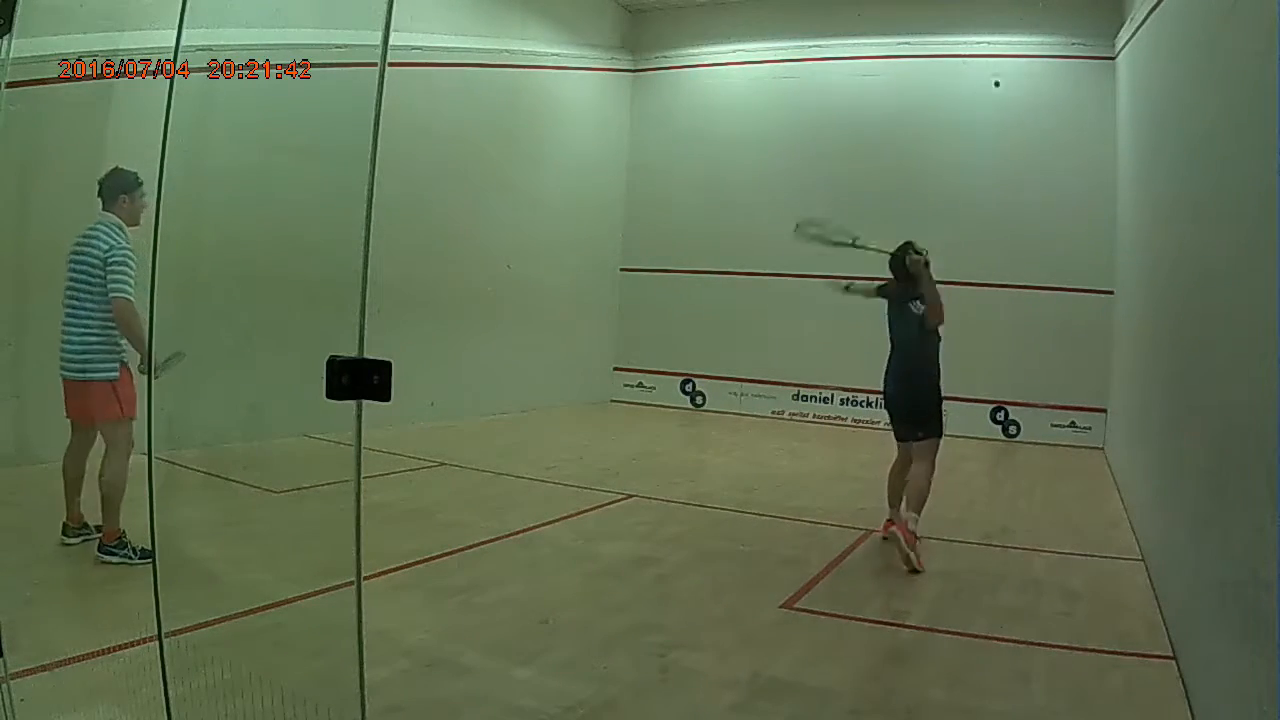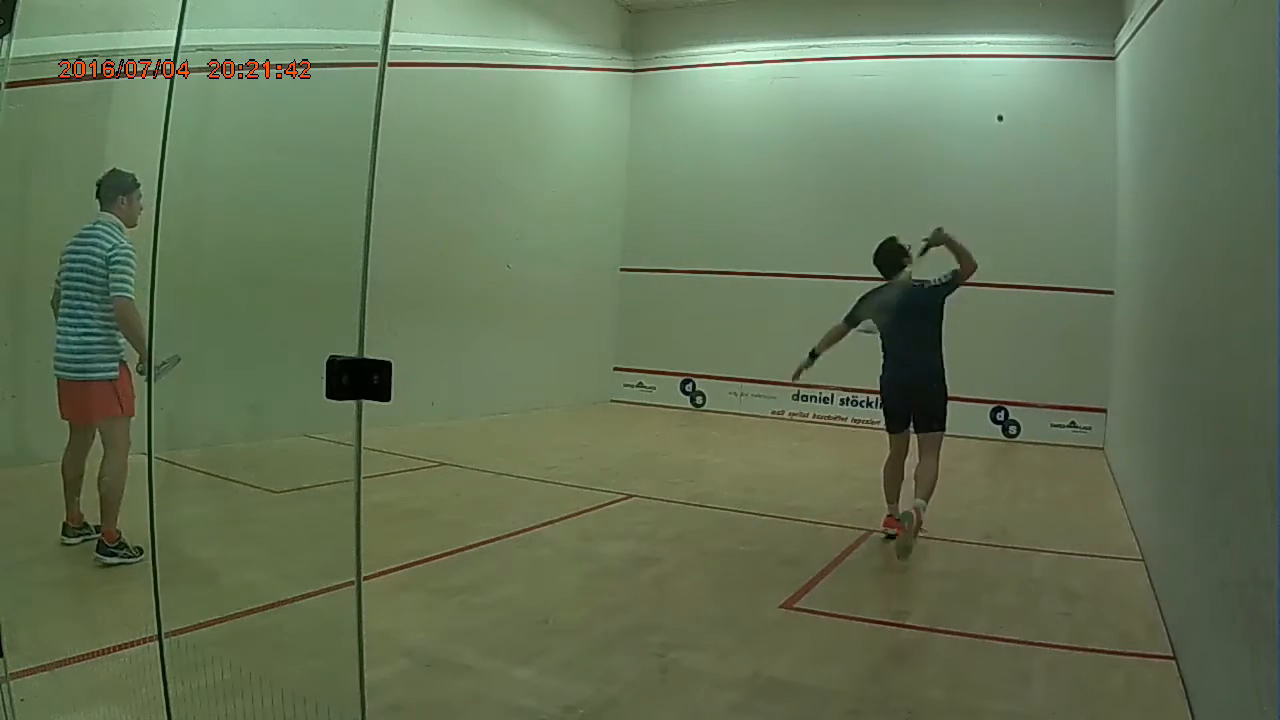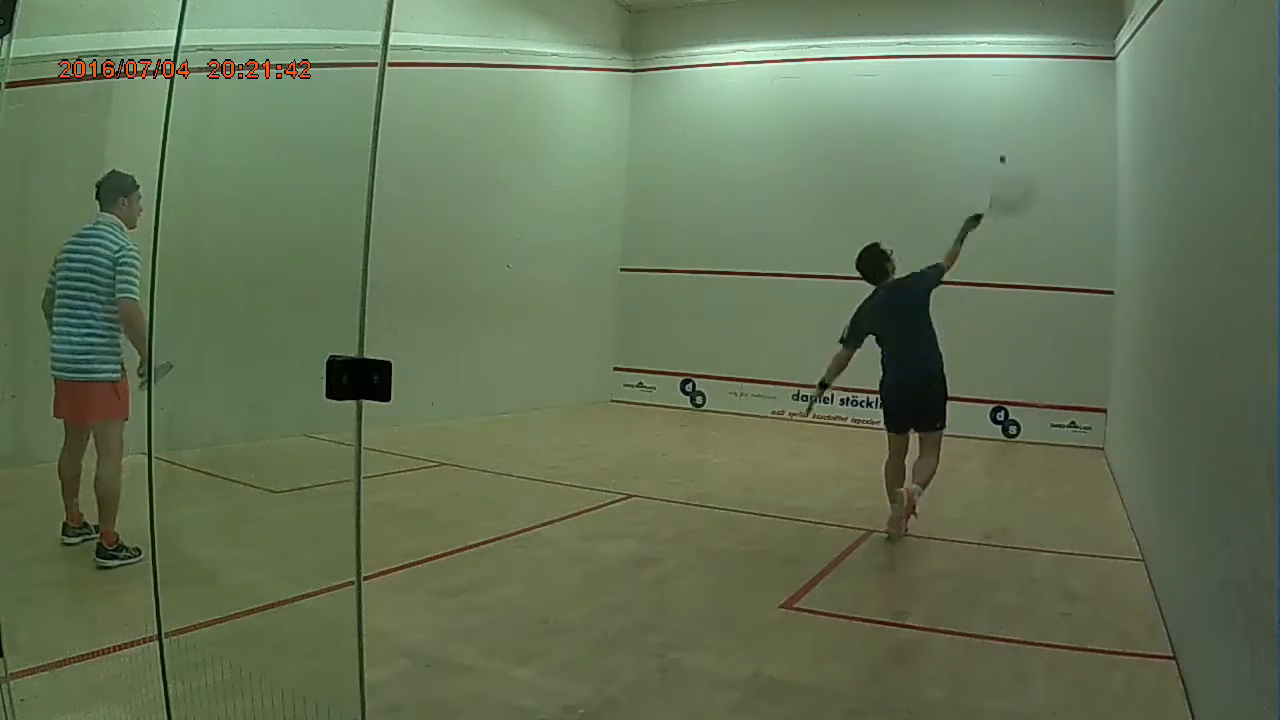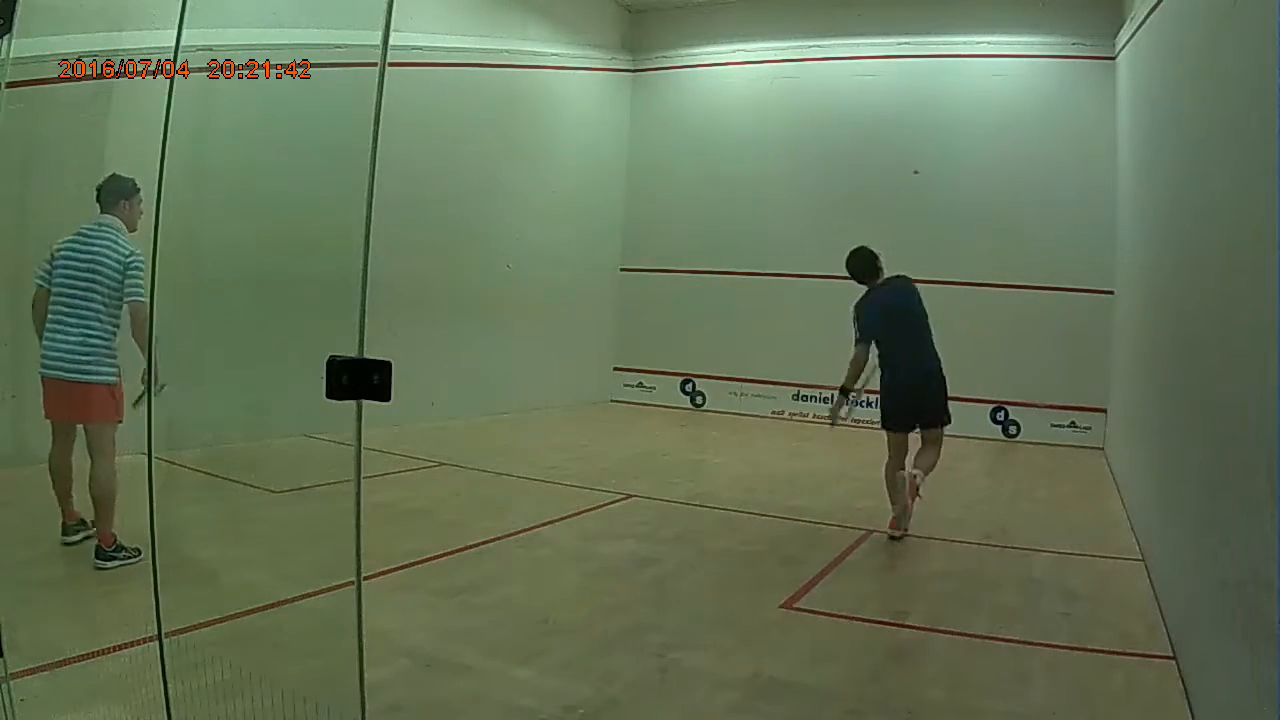
dt=0.1s
person 1, frame 1
left shoulder: (84, 240)
right shoulder: (117, 246)
right elbow: (122, 309)
right wrist: (146, 352)
left hip: (74, 360)
right hip: (103, 364)
left knee: (80, 441)
right knee: (119, 447)
left ankle: (73, 523)
right ankle: (112, 540)
person 1, frame 2
left shoulder: (74, 243)
right shoulder: (119, 247)
left elbow: (56, 302)
right elbow: (124, 310)
right wrist: (145, 353)
left hip: (67, 361)
right hip: (102, 364)
left knee: (78, 441)
right knee: (116, 449)
left ankle: (74, 522)
right ankle: (110, 541)
person 1, frame 3
left shoulder: (71, 243)
right shoulder: (123, 249)
left elbow: (48, 304)
right elbow: (129, 311)
right wrist: (146, 356)
left hip: (64, 362)
right hip: (101, 364)
left knee: (74, 441)
right knee: (110, 452)
left ankle: (73, 523)
right ankle: (108, 543)
person 1, frame 4
left shoulder: (65, 243)
right shoulder: (127, 254)
left elbow: (39, 302)
right elbow: (140, 316)
left hip: (54, 362)
right hip: (96, 367)
left knee: (61, 444)
right knee: (103, 455)
left ankle: (69, 522)
right ankle: (106, 544)
person 2, frame 1
left shoulder: (896, 291)
right shoulder: (912, 305)
left elbow: (876, 290)
right elbow: (936, 319)
left wrist: (853, 287)
right wrist: (924, 275)
left hip: (897, 391)
right hip: (920, 394)
left knee: (905, 459)
right knee: (924, 462)
left ankle: (893, 520)
right ankle: (908, 527)
person 2, frame 2
left shoulder: (875, 297)
right shoulder: (926, 291)
left elbow: (841, 328)
right elbow: (968, 269)
left wrist: (813, 355)
right wrist: (949, 242)
left hip: (892, 386)
right hip: (929, 385)
left knee: (896, 453)
right knee: (929, 454)
left ankle: (892, 517)
right ankle: (914, 511)
person 2, frame 3
left shoulder: (866, 312)
right shoulder: (914, 285)
left elbow: (844, 355)
right elbow: (948, 261)
left wrist: (823, 387)
right wrist: (966, 228)
left hip: (894, 385)
right hip: (930, 382)
left knee: (896, 453)
right knee: (929, 451)
left ankle: (898, 510)
right ankle: (910, 492)
person 2, frame 4
left shoulder: (864, 306)
right shoulder: (904, 285)
left elbow: (861, 353)
left wrist: (844, 392)
left hip: (896, 385)
right hip: (930, 380)
left knee: (896, 452)
right knee: (932, 443)
left ankle: (899, 518)
right ankle: (914, 475)
